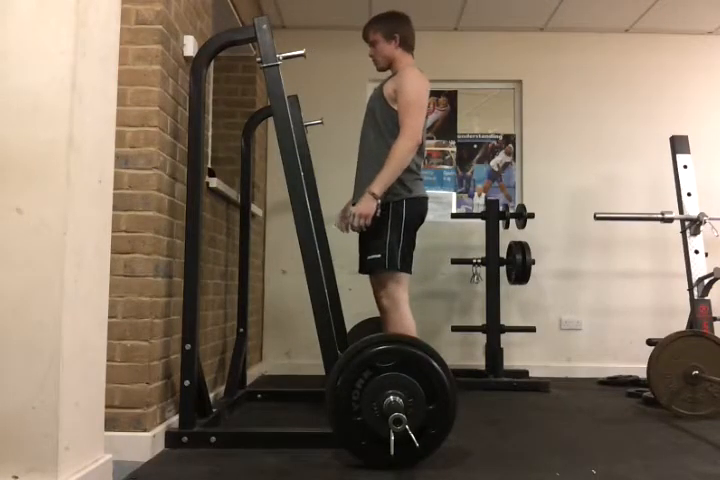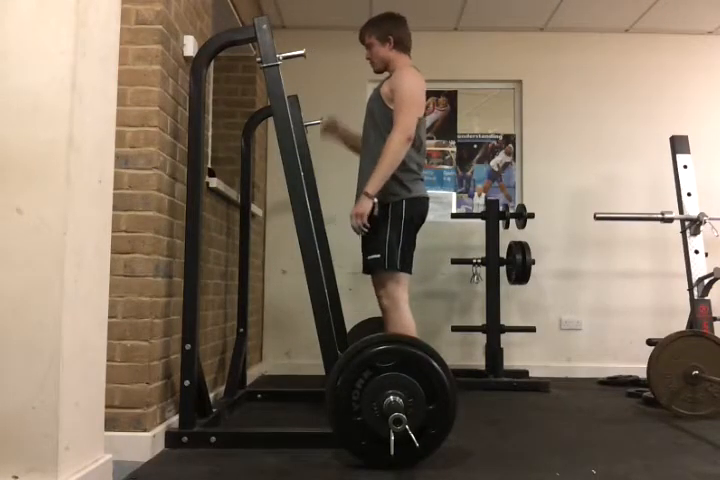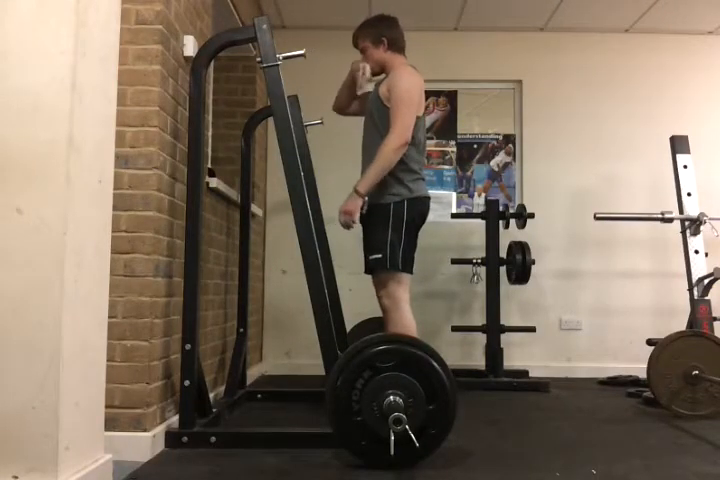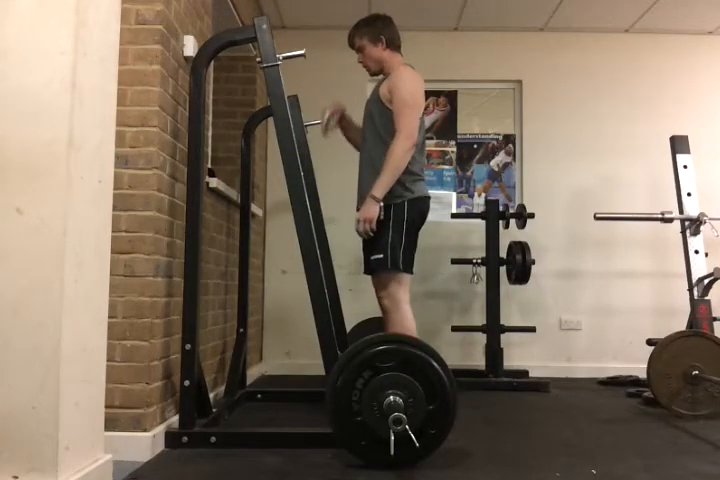
dt=0.4s
person 1, frame 1
left shoulder: (410, 79)
right shoulder: (393, 84)
left elbow: (410, 139)
left wrist: (371, 194)
right wrist: (357, 199)
left hip: (396, 201)
right hip: (383, 202)
left knee: (393, 295)
right knee: (386, 295)
person 1, frame 2
left shoulder: (406, 78)
right shoulder: (393, 84)
left elbow: (402, 136)
left wrist: (368, 194)
right wrist: (340, 133)
left hip: (396, 201)
right hip: (386, 201)
left knee: (393, 293)
right knee: (387, 293)
person 1, frame 3
left shoulder: (404, 77)
right shoulder: (387, 86)
left elbow: (399, 138)
right elbow: (341, 106)
left wrist: (357, 191)
right wrist: (353, 76)
left hip: (398, 201)
right hip: (387, 201)
left knee: (393, 293)
right knee: (388, 294)
person 1, frame 4
left shoulder: (404, 77)
right shoulder: (388, 87)
left elbow: (406, 139)
right elbow: (368, 144)
left wrist: (374, 198)
right wrist: (342, 119)
left hip: (398, 202)
right hip: (388, 203)
left knee: (394, 293)
right knee: (387, 294)
